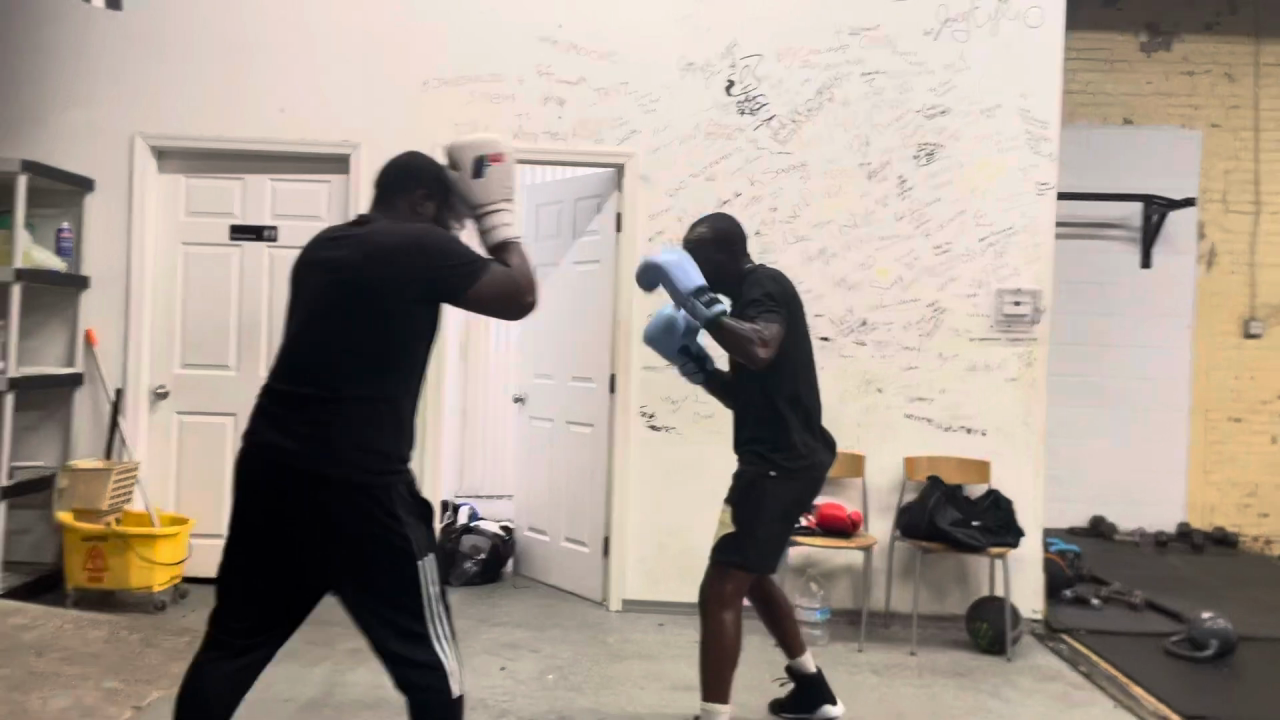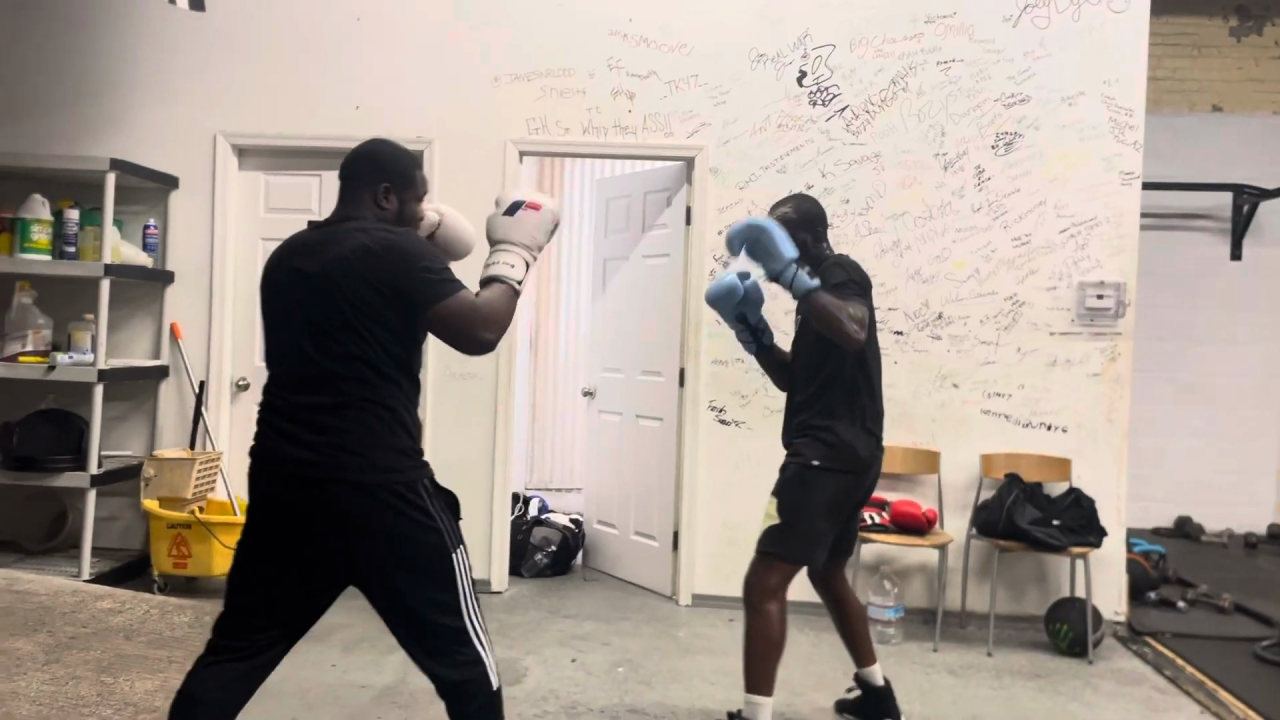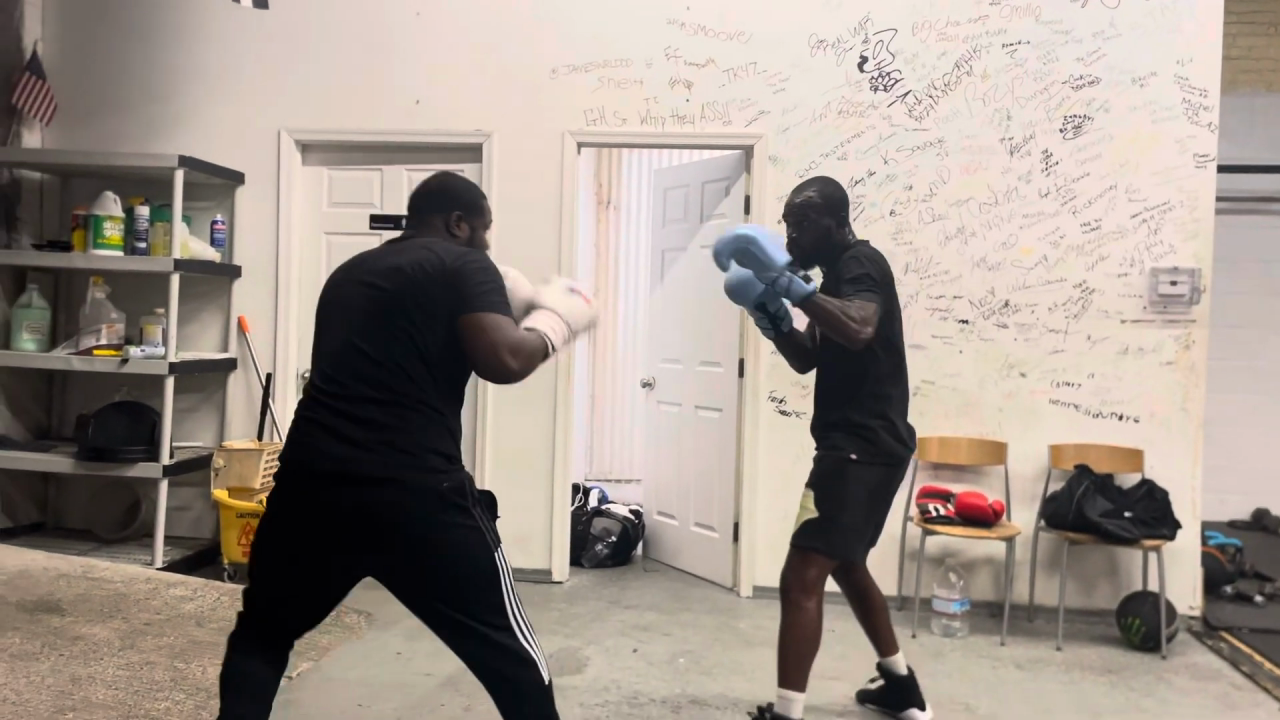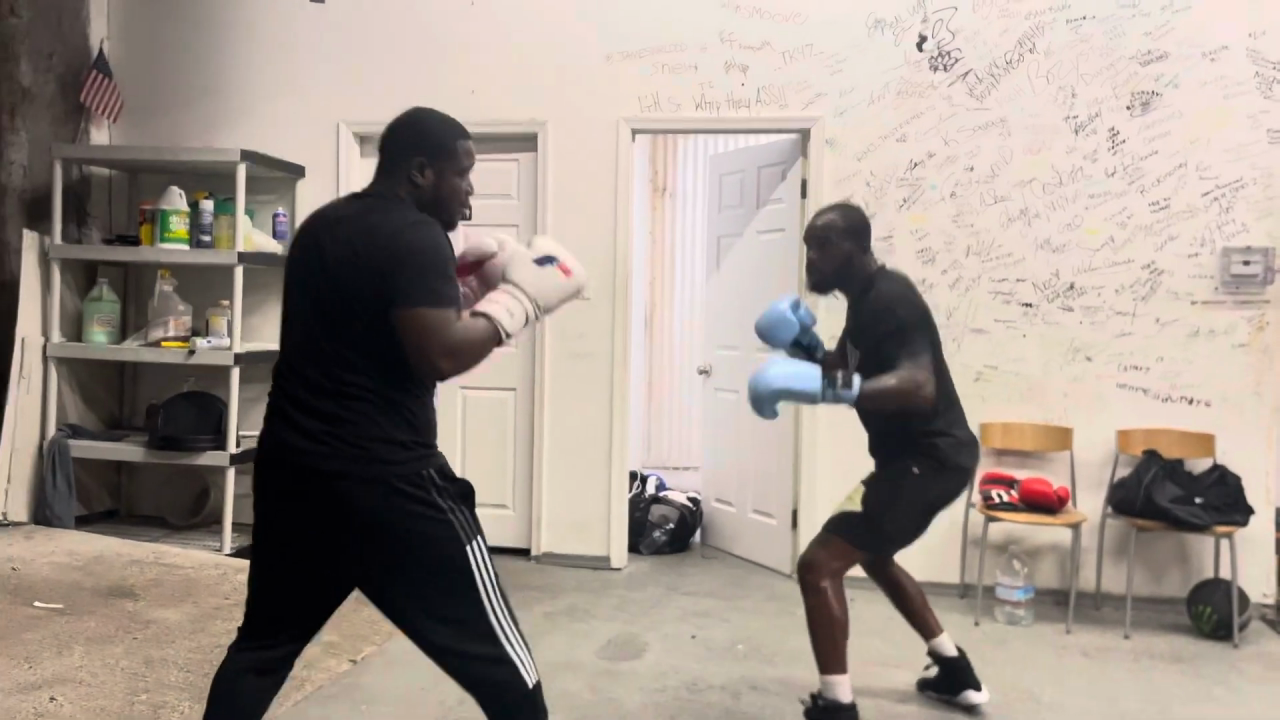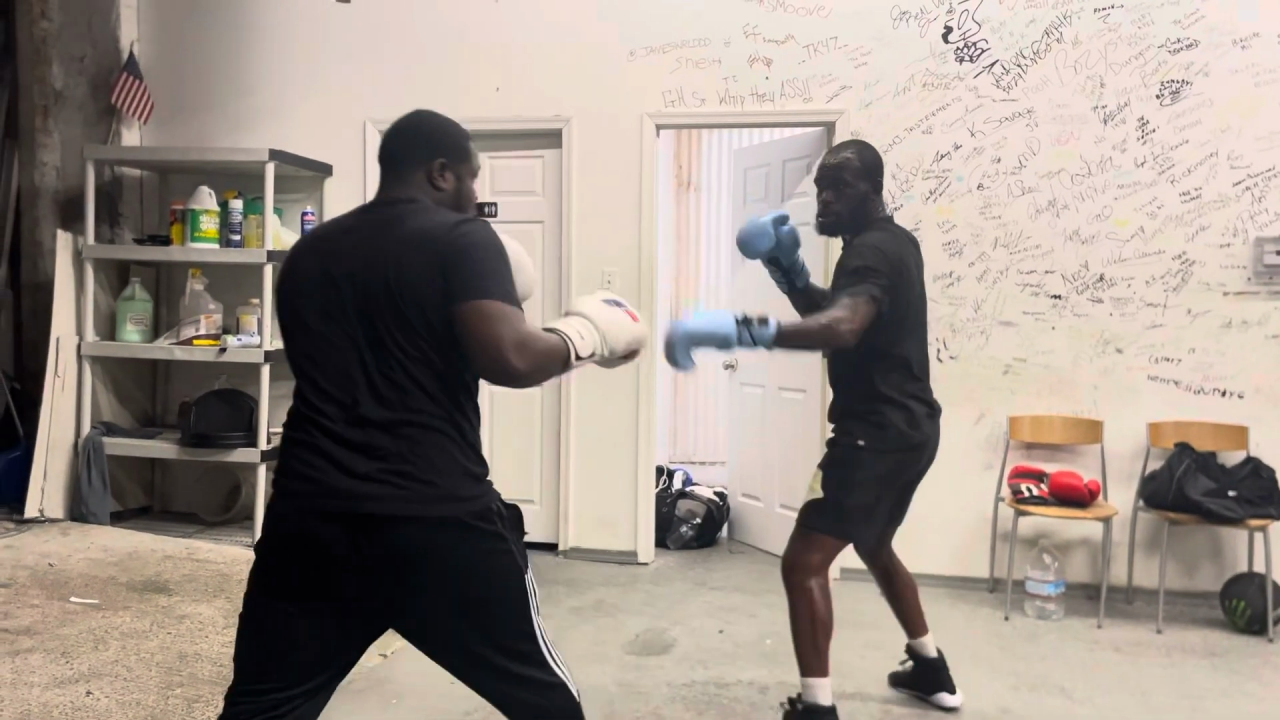
dt=1s
person 1, frame 1
left shoulder: (324, 248)
right shoulder: (422, 250)
right elbow: (518, 297)
right wrist: (498, 210)
left hip: (269, 466)
right hip: (357, 483)
left knee: (233, 641)
right knee: (424, 659)
person 1, frame 2
left shoulder: (287, 257)
right shoulder: (395, 252)
right elbow: (477, 335)
right wrist: (514, 251)
left hip: (284, 479)
right hip: (382, 485)
left knee: (239, 646)
right knee: (462, 658)
person 1, frame 3
left shoulder: (349, 273)
right shoulder: (464, 267)
right elbow: (503, 361)
right wrist: (554, 318)
left hip: (312, 475)
right hip: (414, 487)
left knee: (262, 634)
right knee: (508, 653)
person 1, frame 4
left shoulder: (321, 225)
right shoulder: (413, 237)
right elbow: (439, 355)
left wrist: (454, 284)
right wrist: (520, 296)
left hip: (292, 468)
right hip: (388, 479)
left knee: (263, 643)
right knee: (495, 658)
person 1, frame 5
left shoulder: (307, 253)
right shoulder: (460, 239)
right elbow: (509, 358)
right wrist: (587, 332)
left hip: (311, 517)
right hip: (442, 517)
person 2, frame 1
left shoulder: (767, 287)
right shoulder: (751, 295)
left elbow: (760, 351)
right elbow: (740, 392)
left wrist: (697, 300)
right wrist: (691, 359)
left hip: (778, 464)
right hip: (783, 459)
left knee: (718, 592)
right knee: (749, 576)
person 2, frame 2
left shoulder: (842, 274)
right shoulder: (818, 285)
left elbow: (853, 330)
right elbow: (790, 376)
left wrist: (791, 273)
right wrist: (750, 327)
left hip: (826, 457)
right hip: (847, 456)
left knee: (764, 585)
right knee: (827, 573)
person 2, frame 3
left shoulder: (862, 264)
right shoulder: (841, 271)
left elbow: (857, 329)
right elbow: (808, 360)
left wrist: (788, 281)
right wrist: (768, 311)
left hip: (861, 447)
right hip: (872, 445)
left knee: (801, 578)
right knee: (846, 564)
person 2, frame 4
left shoulder: (889, 298)
right shoulder: (865, 299)
left elbow: (919, 387)
right elbow: (846, 372)
left wrist: (825, 383)
right wrist: (803, 346)
left hip: (927, 460)
right hip: (929, 456)
left knee: (818, 565)
right knee: (874, 554)
right ankle: (956, 672)
person 2, frame 5
left shoulder: (874, 250)
right shoulder: (889, 243)
left elbow: (840, 326)
right elbow: (827, 316)
left wrist: (740, 330)
right wrist: (786, 267)
left hip: (878, 433)
right hip: (908, 427)
left knee: (804, 562)
right knee: (874, 546)
right ankle: (932, 670)
